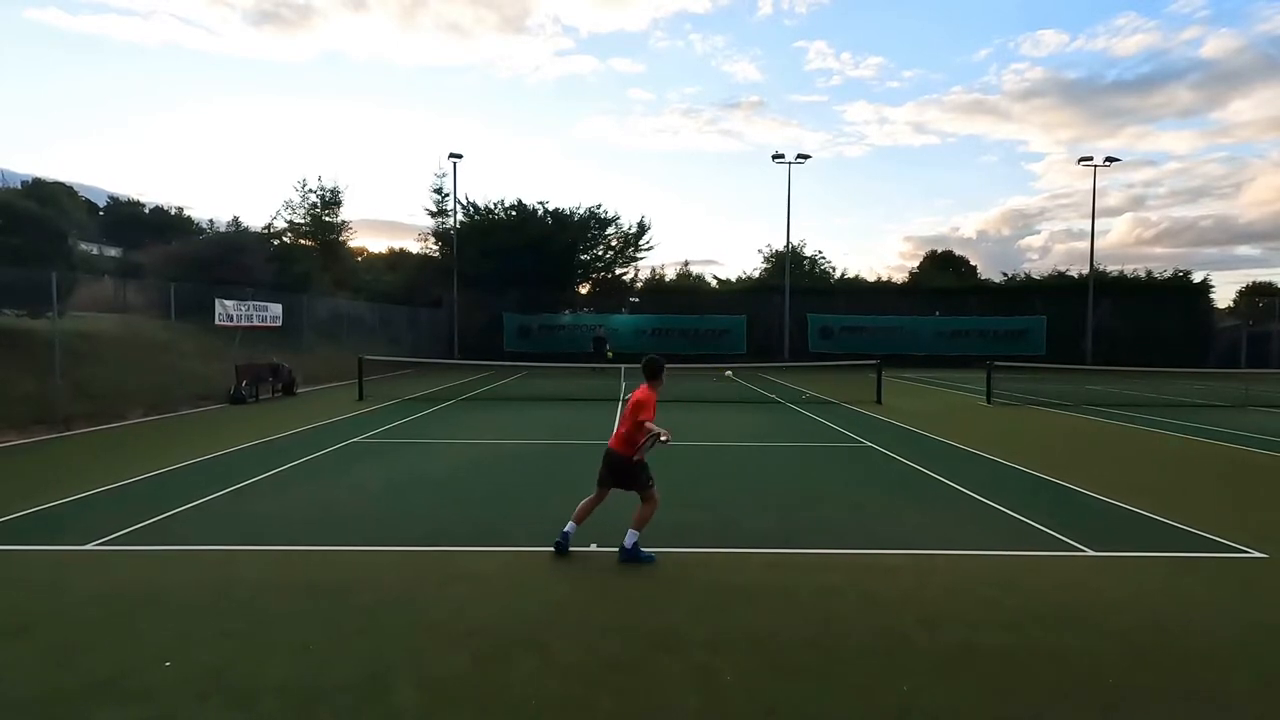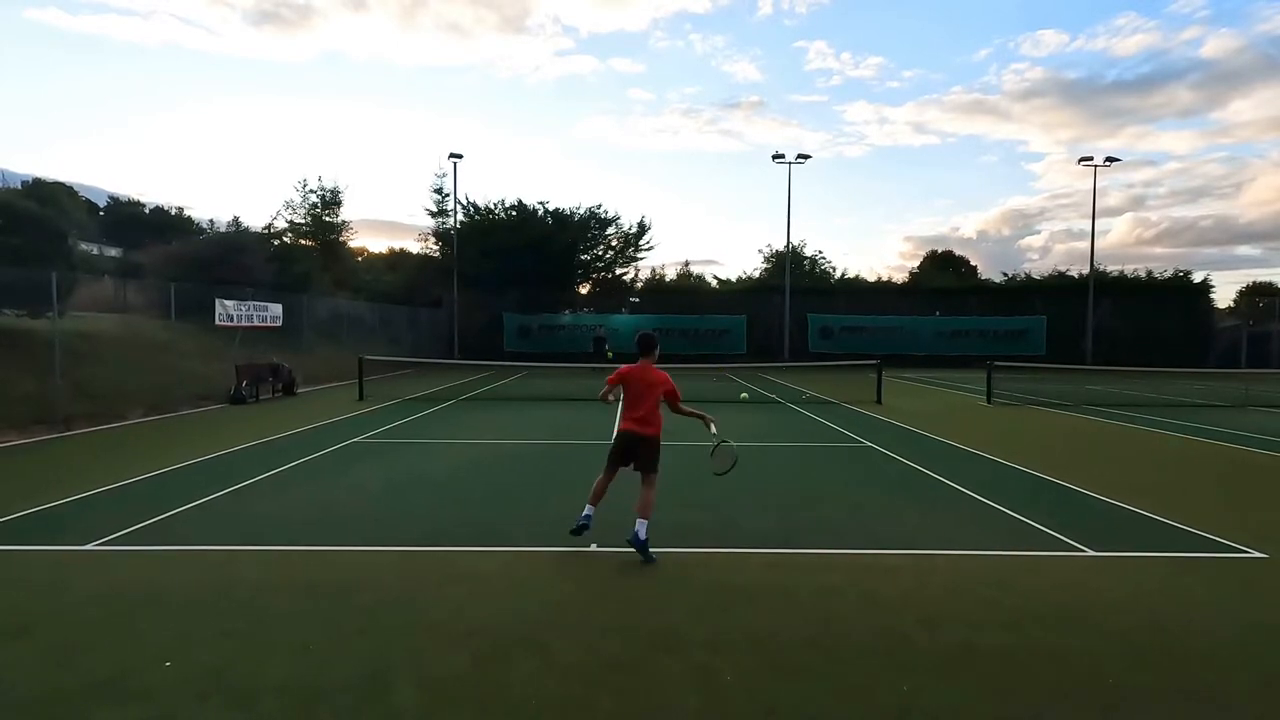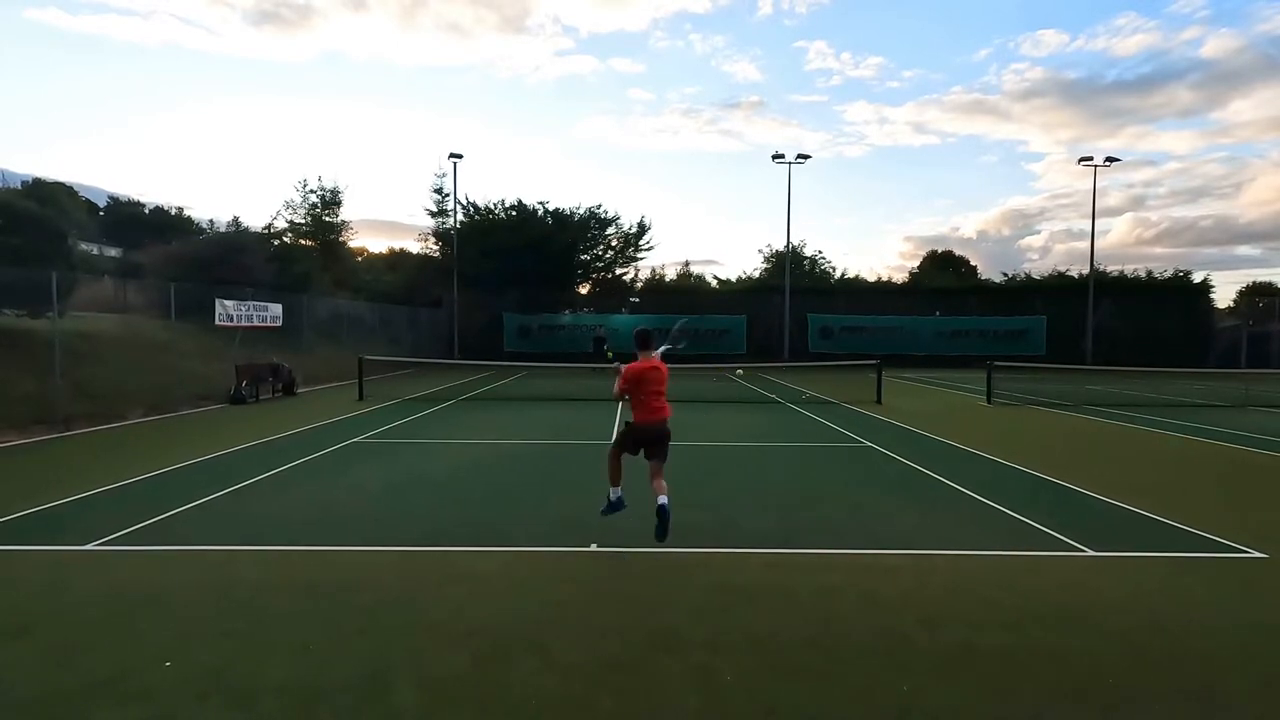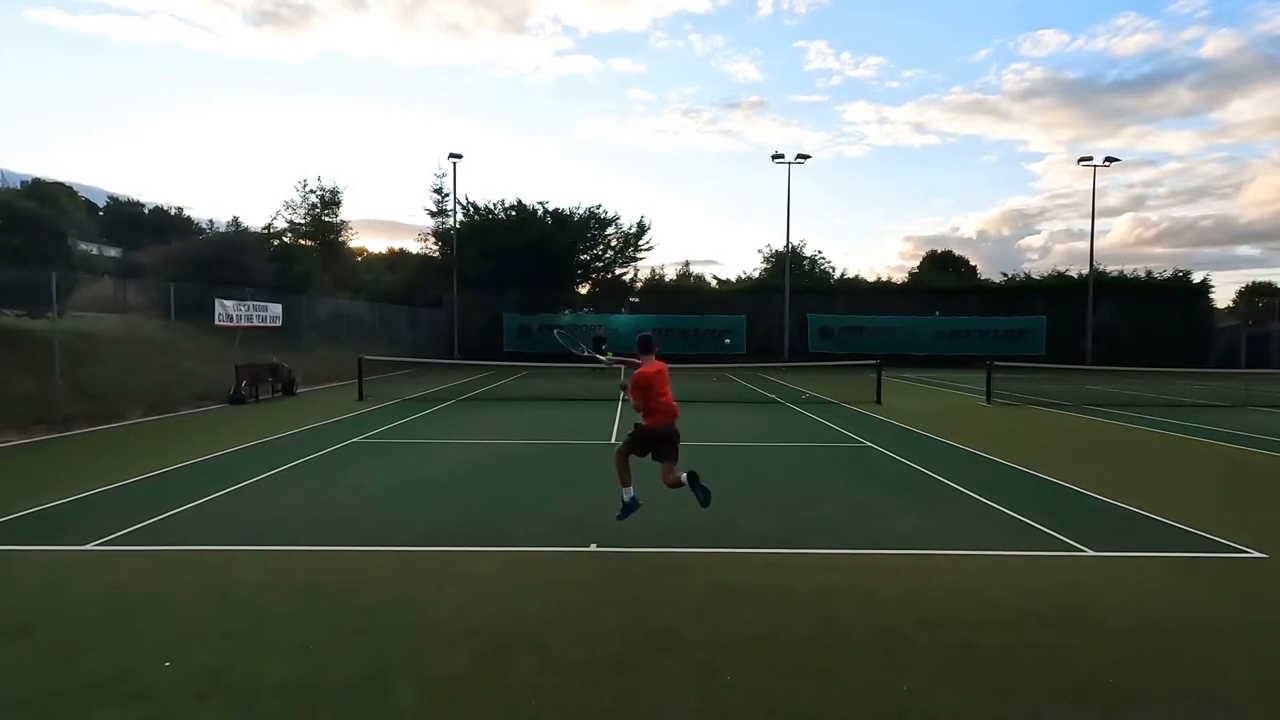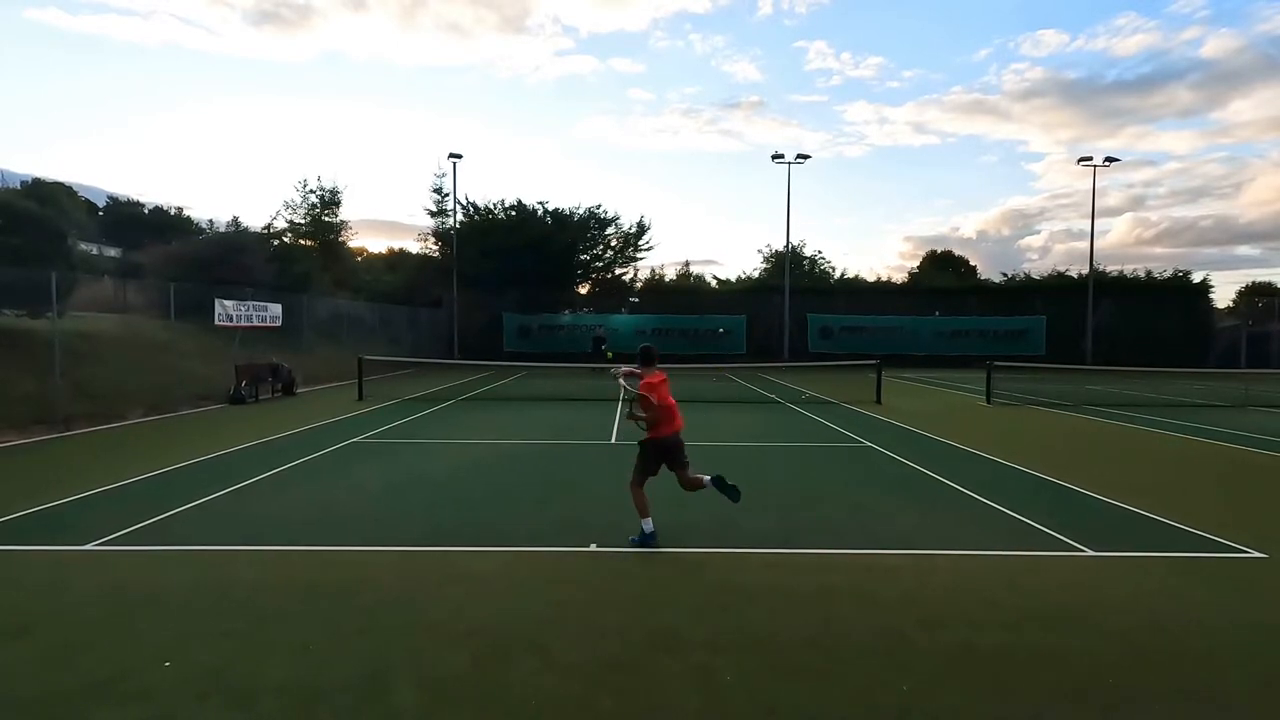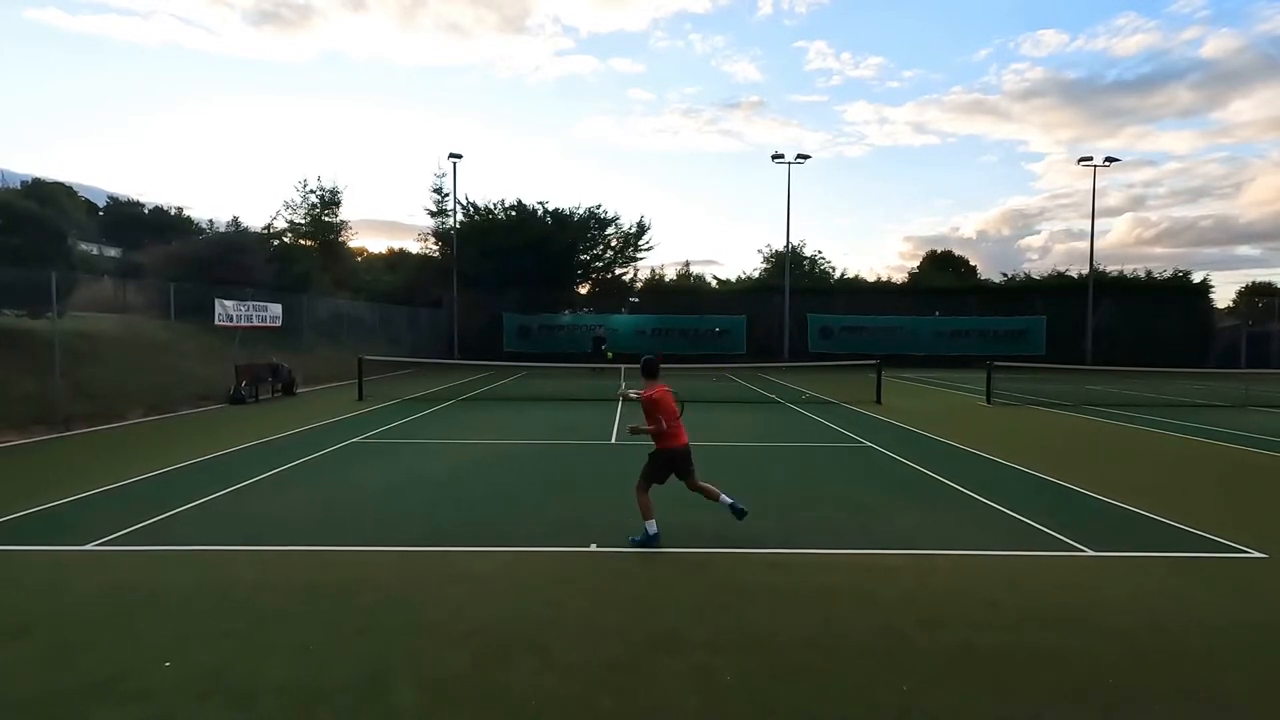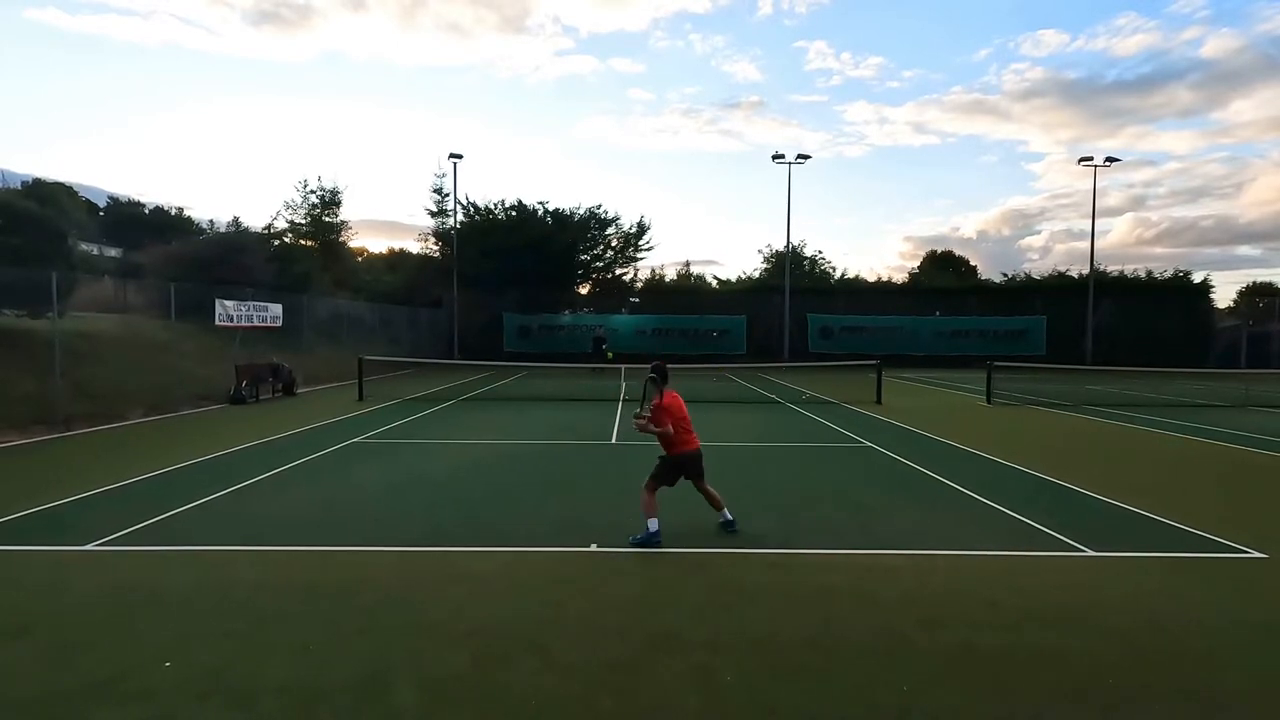
dt=0.1s
person 1, frame 1
left shoulder: (640, 393)
right shoulder: (647, 398)
right elbow: (645, 425)
right wrist: (660, 431)
left hip: (613, 452)
right hip: (629, 457)
left knee: (598, 497)
right knee: (651, 500)
left ankle: (565, 535)
right ankle: (629, 547)
person 1, frame 2
left shoulder: (625, 372)
right shoulder: (663, 378)
left elbow: (603, 396)
right elbow: (678, 409)
left wrist: (611, 398)
right wrist: (702, 416)
left hip: (626, 434)
right hip: (650, 437)
left knee: (607, 475)
right knee: (648, 486)
left ankle: (586, 518)
right ankle: (640, 536)
person 1, frame 3
left shoulder: (634, 369)
right shoulder: (662, 367)
left elbow: (618, 396)
left wrist: (619, 381)
left hip: (638, 425)
right hip: (660, 427)
left knee: (614, 453)
right knee: (656, 477)
left ankle: (615, 499)
right ankle: (663, 505)
person 1, frame 4
left shoulder: (640, 374)
right shoulder: (661, 367)
left elbow: (638, 406)
left wrist: (628, 392)
right wrist: (619, 360)
left hip: (650, 427)
right hip: (669, 428)
left knee: (620, 454)
right knee: (670, 479)
left ankle: (629, 501)
right ankle: (688, 479)
person 1, frame 5
left shoulder: (644, 386)
right shoulder: (661, 377)
left elbow: (654, 416)
right elbow: (644, 374)
left wrist: (635, 416)
right wrist: (627, 371)
left hip: (657, 440)
right hip: (674, 437)
left knee: (636, 484)
right knee: (686, 481)
left ankle: (648, 532)
right ankle: (713, 482)
person 1, frame 6
left shoulder: (651, 398)
right shoulder: (664, 390)
left elbow: (661, 428)
left wrist: (640, 430)
right wrist: (630, 394)
left hip: (666, 450)
right hip: (682, 447)
left knee: (641, 489)
right knee: (694, 485)
left ankle: (651, 534)
right ankle: (732, 505)
person 1, frame 7
left shoulder: (658, 404)
right shoulder: (675, 397)
left elbow: (668, 433)
left wrist: (647, 429)
right wrist: (647, 418)
left hip: (677, 454)
right hip: (694, 451)
left knee: (649, 489)
right knee: (702, 486)
left ankle: (652, 532)
right ankle: (728, 519)
